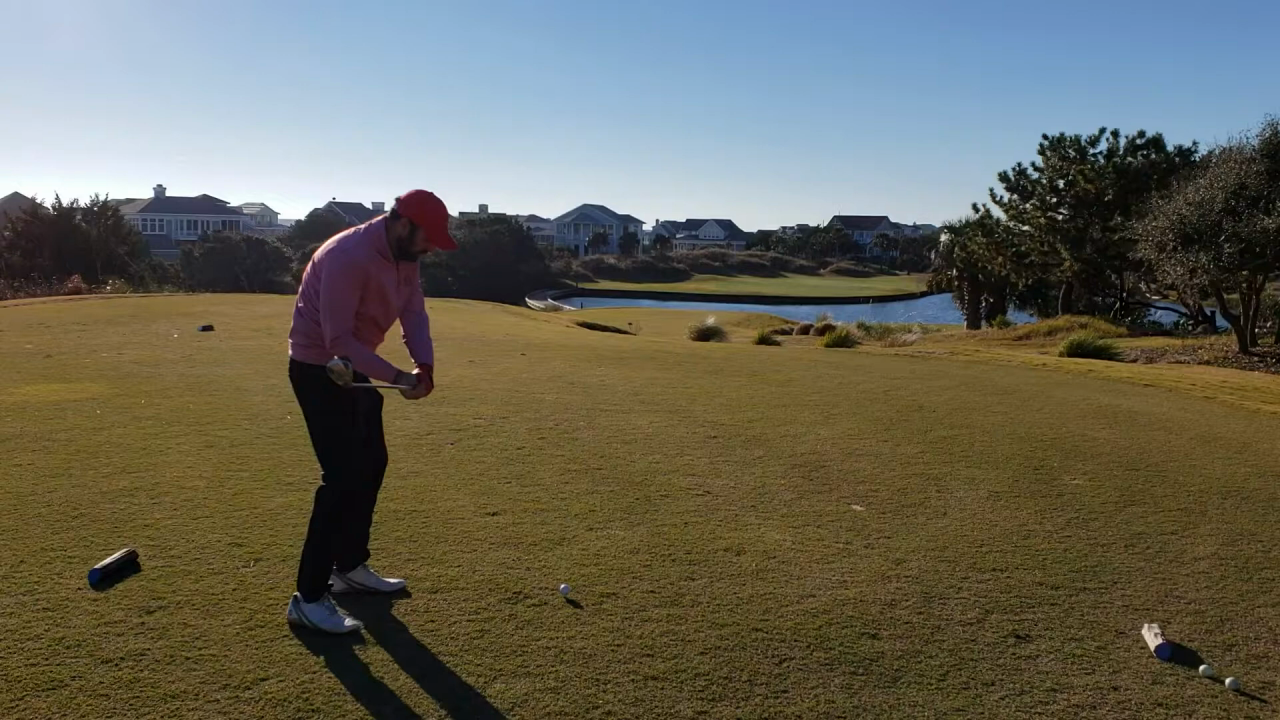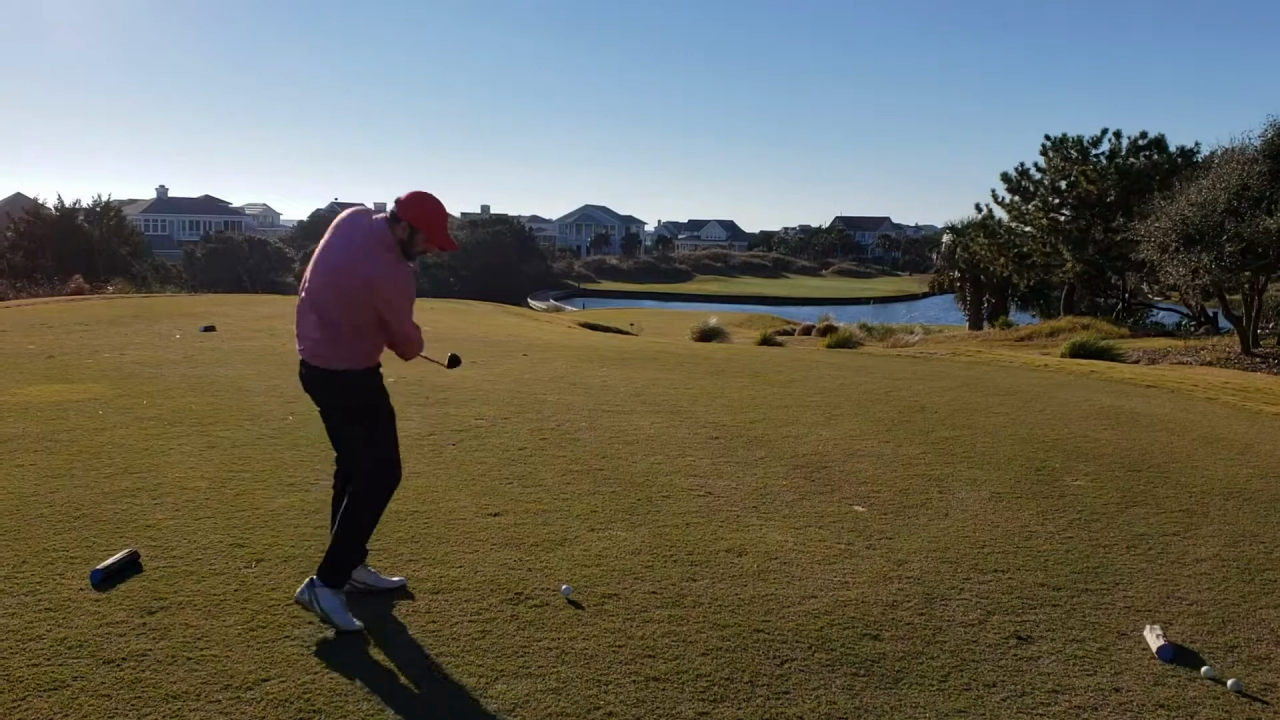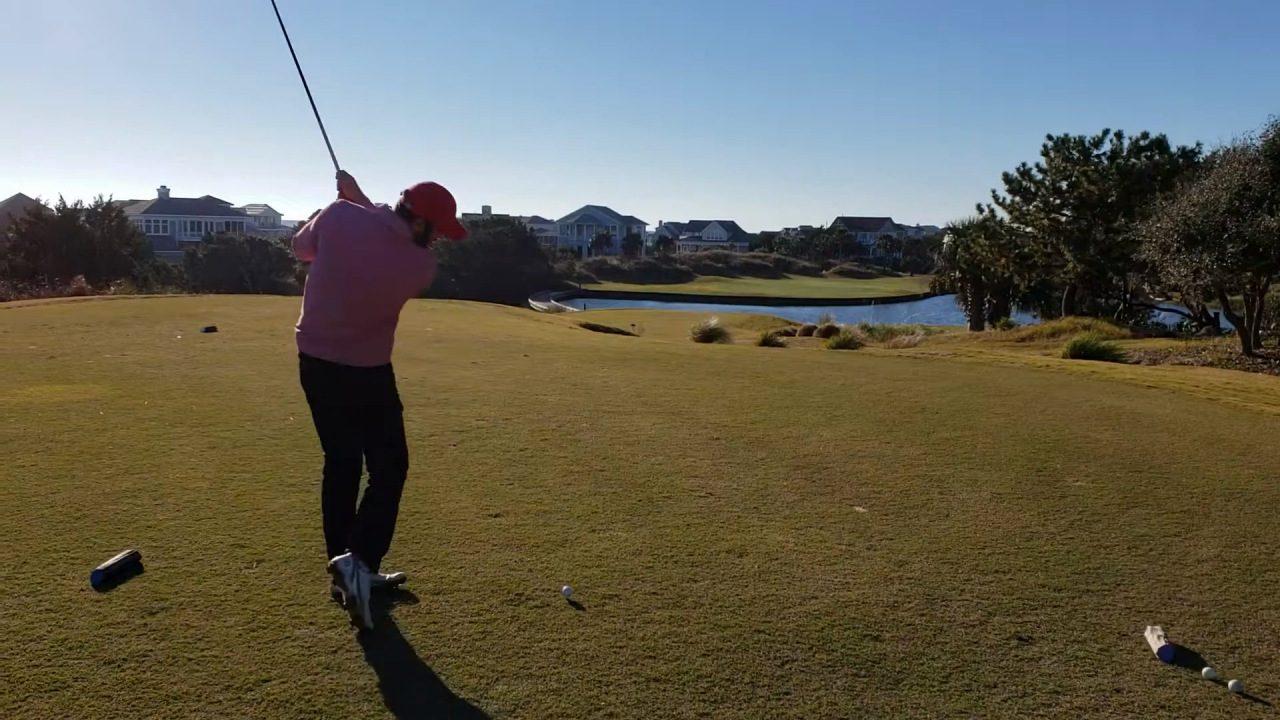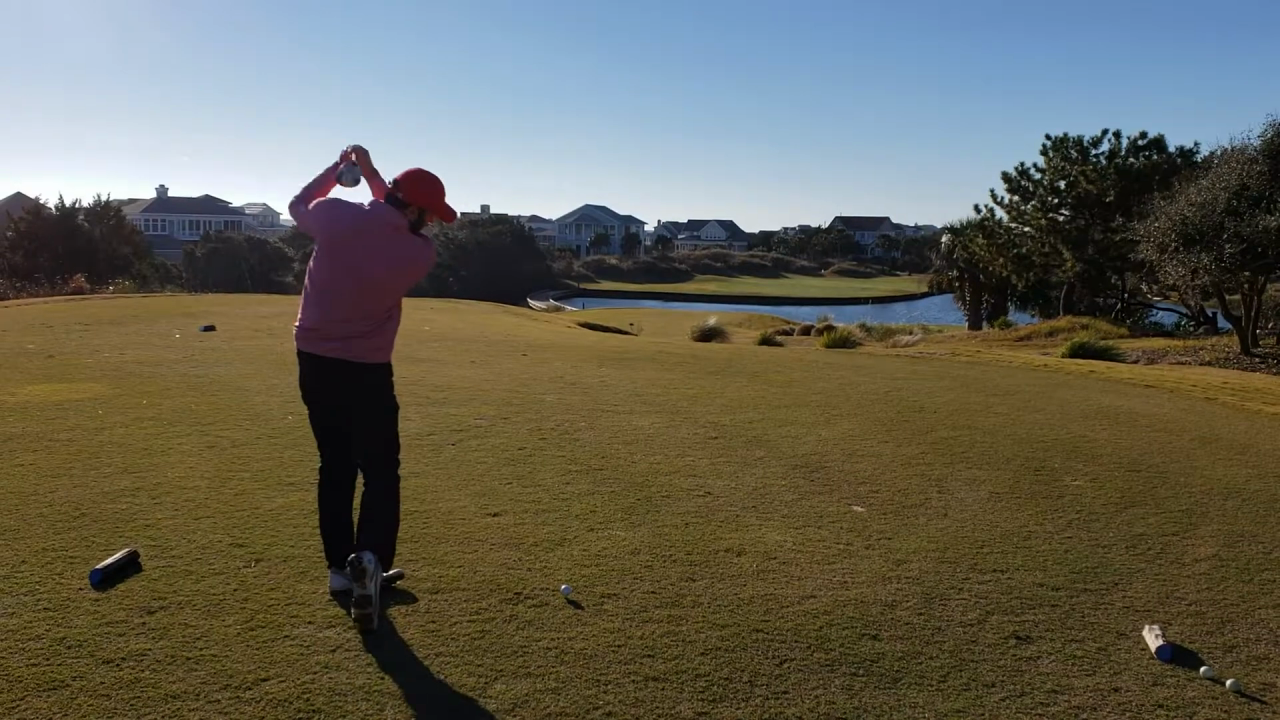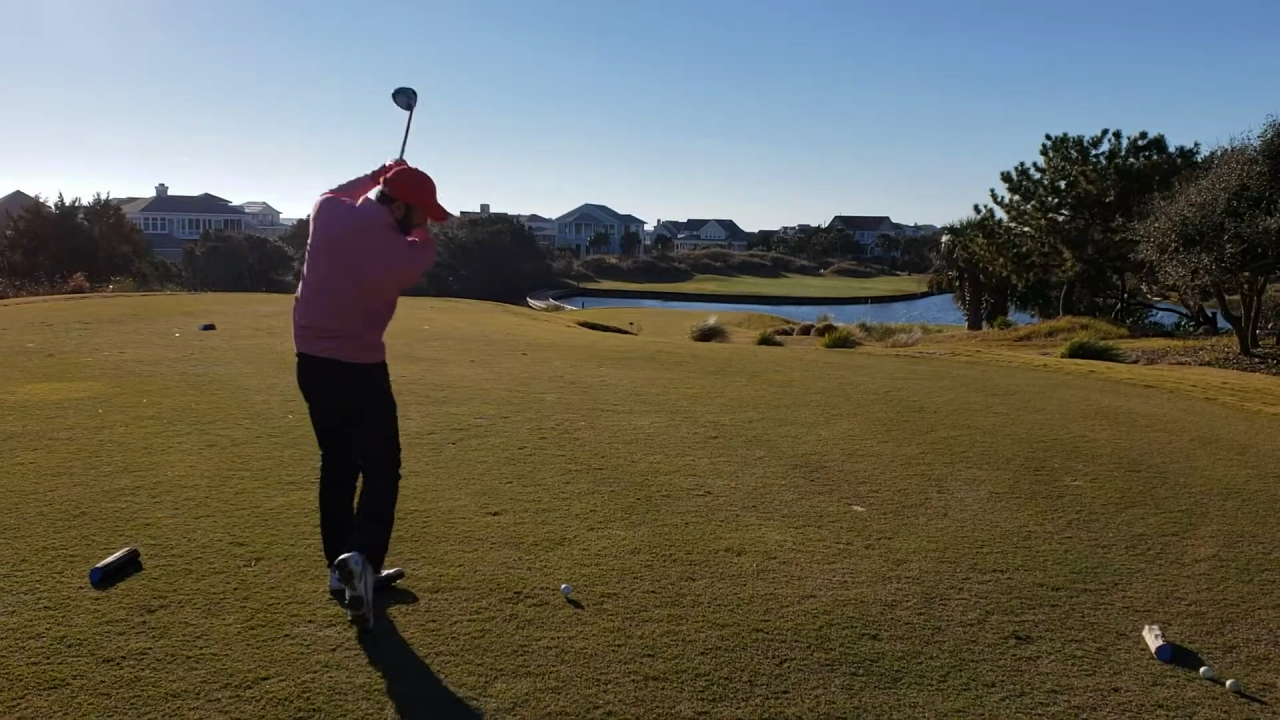
dt=0.2s
person 1, frame 1
left shoulder: (400, 252)
right shoulder: (349, 259)
left elbow: (414, 314)
right elbow: (339, 340)
left wrist: (423, 365)
right wrist: (397, 375)
left hip: (359, 370)
right hip: (322, 371)
left knee: (369, 468)
right knee: (345, 477)
left ankle: (349, 566)
right ankle: (309, 596)
person 1, frame 2
left shoulder: (352, 219)
right shoulder: (396, 276)
right elbow: (407, 343)
right wrist: (410, 348)
left hip: (315, 366)
right hip: (352, 375)
left knee: (354, 464)
right knee: (381, 473)
left ankle: (346, 568)
right ankle: (323, 583)
person 1, frame 3
left shoulder: (336, 221)
right shoulder: (421, 263)
left elbow: (301, 247)
right wrist: (359, 200)
left hip: (315, 365)
right hip: (367, 376)
left knee: (340, 466)
right knee: (388, 471)
left ankle: (346, 565)
right ankle: (359, 560)
person 1, frame 4
left shoulder: (334, 215)
right shoulder: (420, 252)
left elbow: (298, 206)
left wrist: (341, 165)
right wrist: (369, 172)
left hip: (314, 362)
right hip: (366, 371)
left knee: (335, 466)
right knee: (380, 471)
left ankle: (342, 567)
right ankle: (370, 557)
person 1, frame 5
left shoulder: (329, 212)
right shoulder: (403, 254)
left wrist: (376, 177)
left hip: (312, 362)
right hip: (358, 371)
left knee: (337, 465)
right knee: (381, 469)
left ankle: (343, 564)
right ankle: (362, 558)
